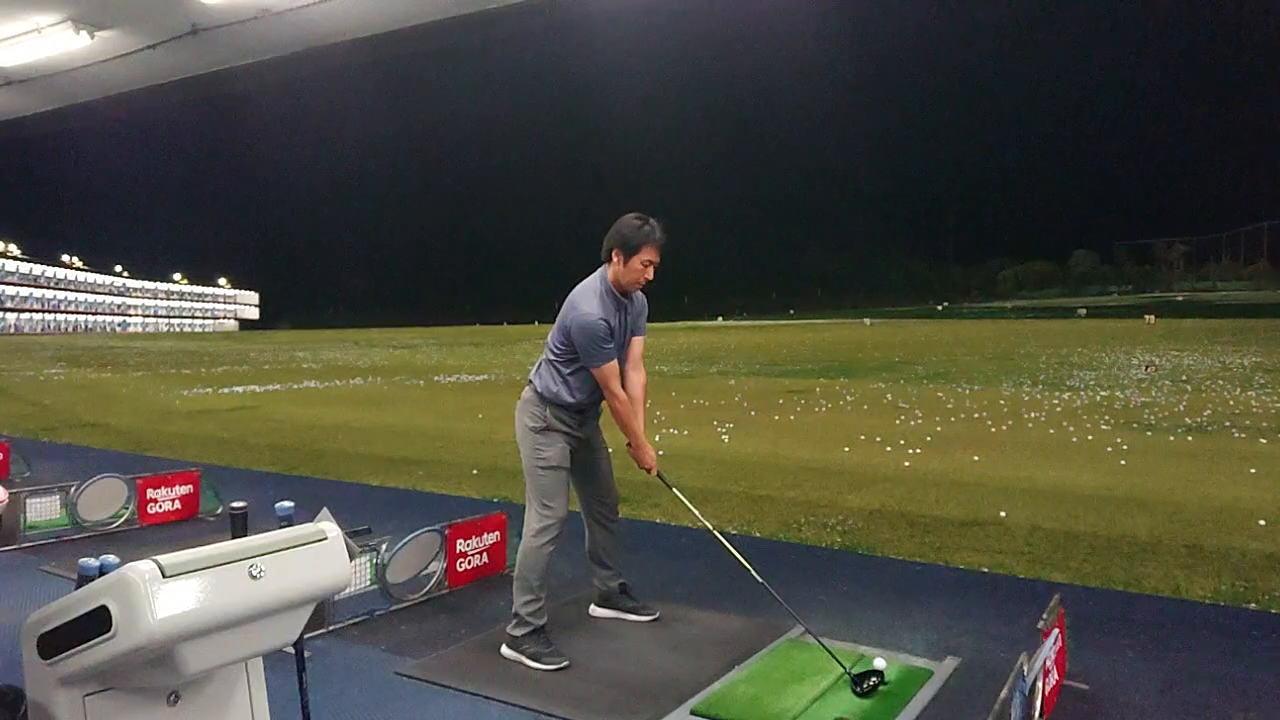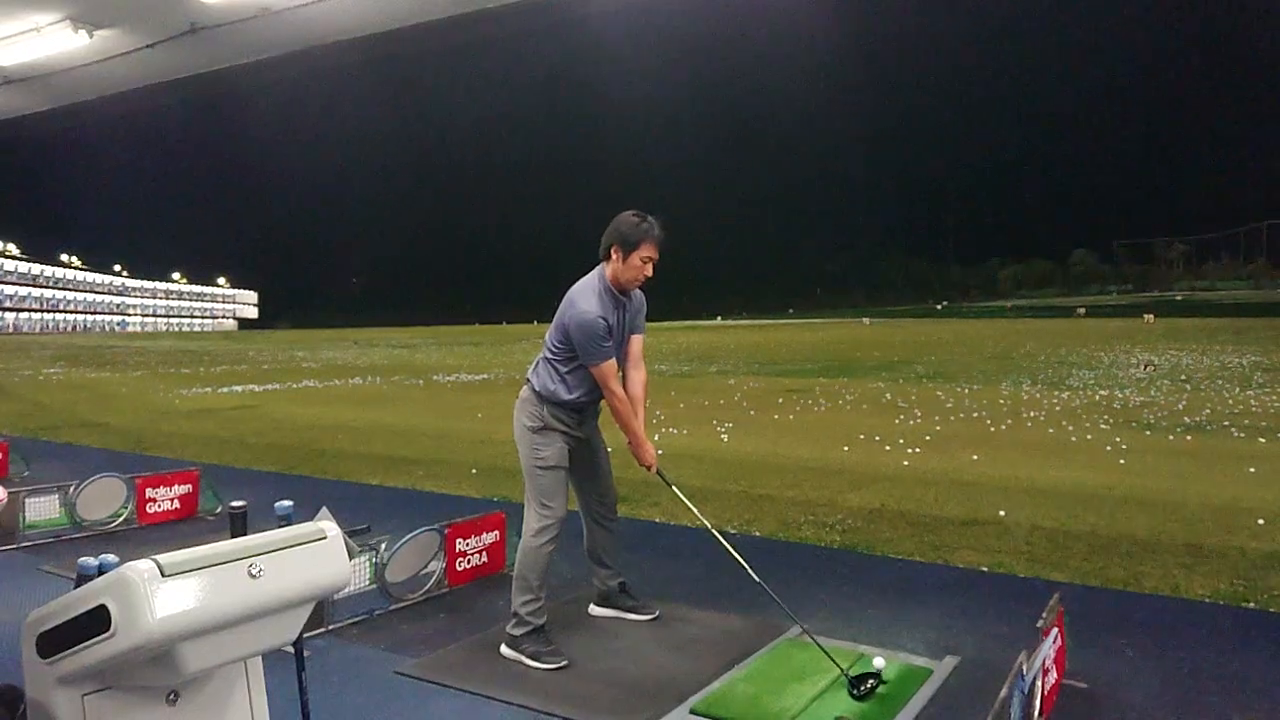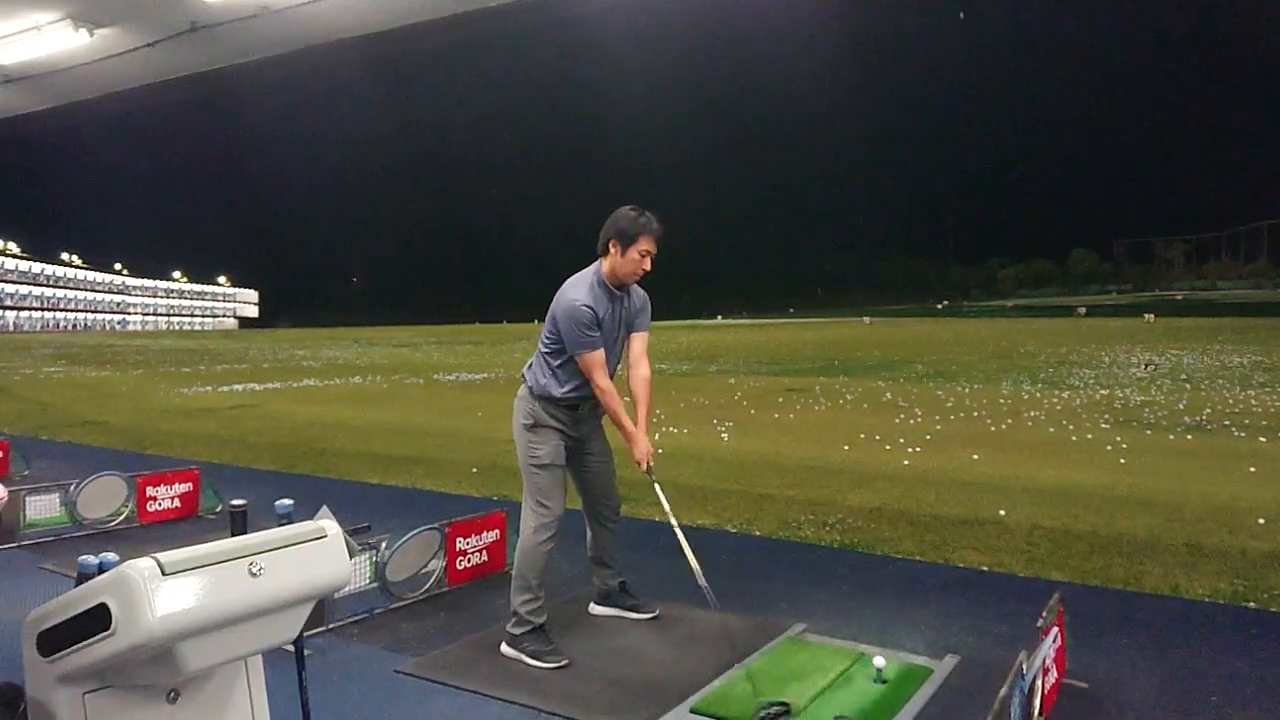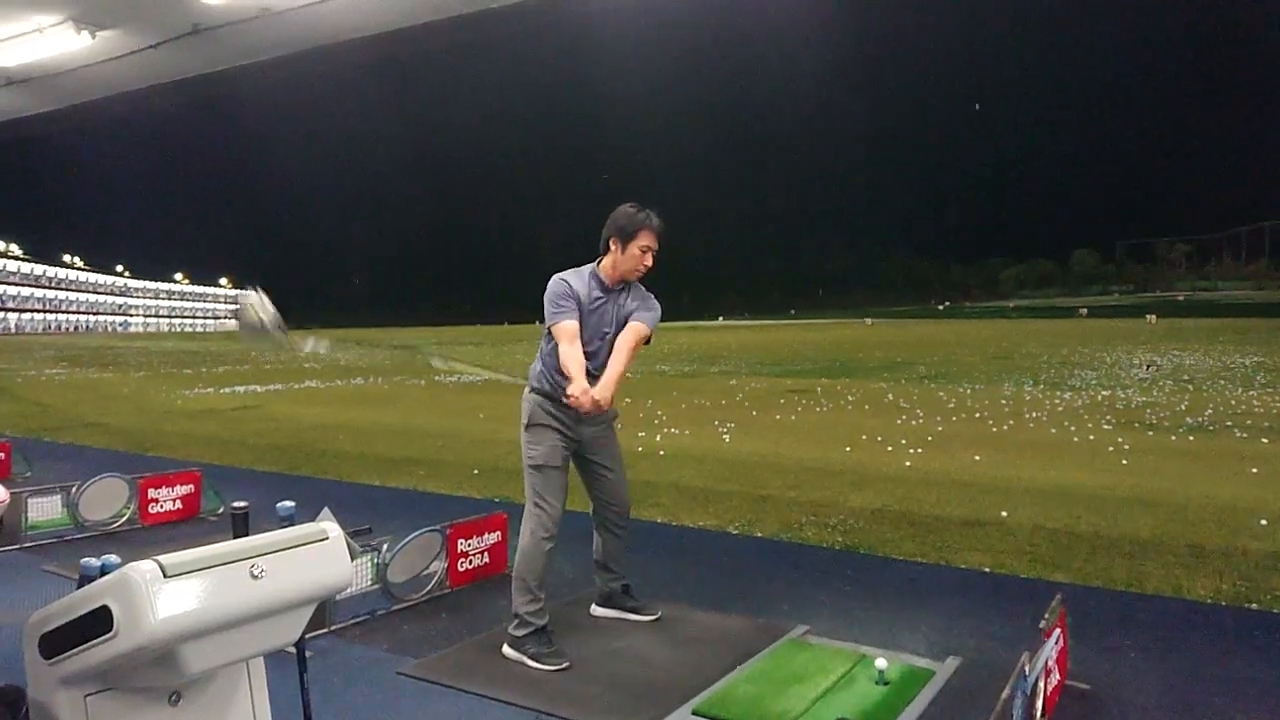
dt=0.7s
person 1, frame 1
left shoulder: (636, 301)
right shoulder: (588, 313)
left elbow: (634, 371)
right elbow: (613, 390)
left wrist: (640, 435)
right wrist: (639, 445)
left hip: (583, 416)
right hip: (547, 417)
left knee: (604, 505)
right knee: (547, 518)
left ankle: (610, 594)
right ankle: (522, 632)
person 1, frame 2
left shoulder: (634, 299)
right shoulder: (587, 310)
left elbow: (634, 369)
right elbow: (612, 389)
left wrist: (641, 431)
right wrist: (640, 443)
left hip: (582, 414)
right hip: (545, 415)
left knee: (602, 504)
right knee: (546, 518)
left ankle: (609, 592)
right ankle: (522, 631)
person 1, frame 3
left shoulder: (637, 300)
right shoulder: (577, 301)
left elbow: (639, 365)
right elbow: (599, 379)
left wrist: (643, 431)
right wrist: (630, 435)
left hip: (585, 413)
right hip: (544, 412)
left knee: (606, 504)
right knee: (544, 517)
left ankle: (609, 592)
right ankle: (522, 630)
person 1, frame 4
left shoulder: (645, 304)
right shoulder: (565, 285)
left elbow: (625, 347)
right elbow: (568, 345)
left wrist: (601, 392)
right wrist: (578, 387)
left hip: (596, 414)
right hip: (548, 410)
left knee: (615, 507)
right knee: (544, 518)
left ankle: (611, 594)
right ankle: (524, 631)
